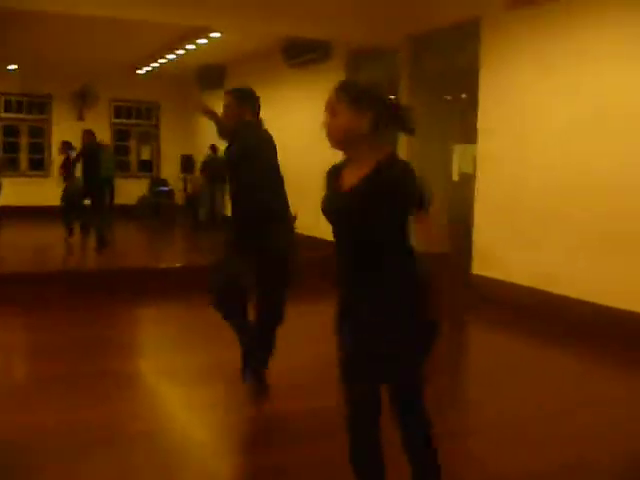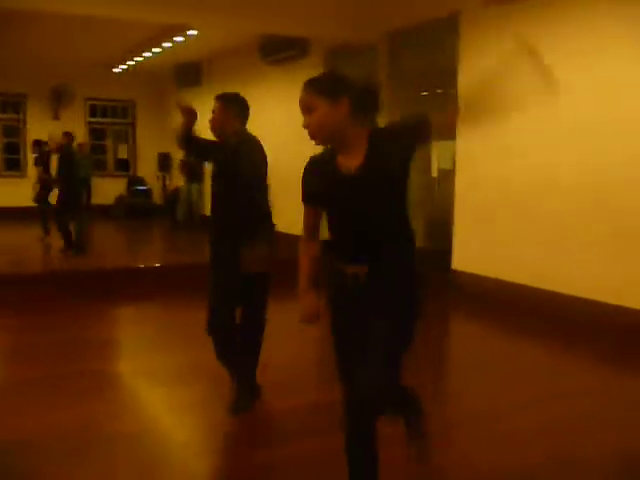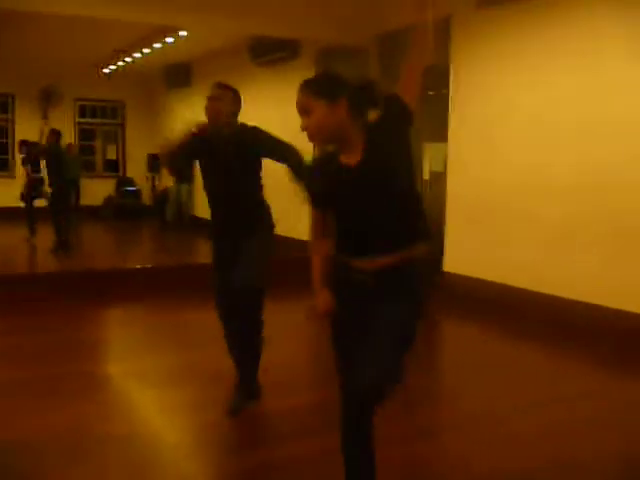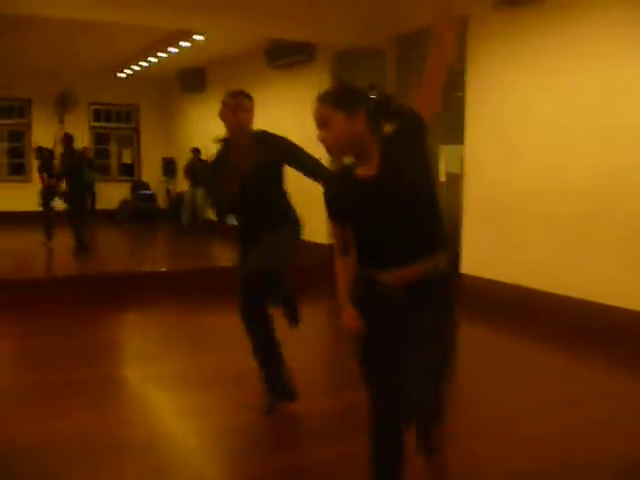
dt=0.1s
person 1, frame 1
left shoulder: (397, 175)
right shoulder: (336, 176)
left hip: (400, 299)
right hip: (356, 299)
left knee: (406, 401)
right knee: (362, 409)
person 1, frame 2
left shoulder: (393, 142)
right shoulder: (317, 172)
right elbow: (309, 236)
right wrist: (306, 290)
left hip: (394, 287)
right hip: (344, 288)
left knee: (372, 392)
right knee: (356, 400)
left ankle: (409, 411)
person 1, frame 3
left shoulder: (390, 129)
right shoulder: (323, 172)
right wrist: (320, 286)
left hip: (401, 282)
right hip: (350, 284)
left knee: (369, 382)
right knee: (352, 398)
left ankle: (389, 374)
person 1, frame 4
left shoulder: (407, 142)
right shoulder: (340, 188)
left elbow: (434, 82)
right elbow: (345, 254)
right wrist: (346, 305)
left hip: (428, 293)
right hip: (375, 298)
left knee: (419, 401)
right knee: (385, 411)
left ankle: (428, 427)
person 2, frame 1
left shoulder: (253, 138)
right shoulder: (247, 139)
right wrist: (218, 121)
left hip: (271, 233)
right hip: (246, 232)
left knee: (270, 310)
right knee: (225, 292)
left ankle: (255, 363)
right ankle: (253, 351)
person 2, frame 2
left shoulder: (247, 149)
right shoulder: (225, 149)
left elbow: (256, 199)
right elbow: (192, 148)
left wrist: (260, 245)
right wrist: (188, 125)
left hip: (253, 241)
right hip: (224, 243)
left knee: (252, 321)
right knee: (219, 322)
left ankle: (246, 383)
right ankle: (244, 381)
person 2, frame 3
left shoulder: (250, 136)
right shoulder: (205, 140)
left elbow: (289, 155)
right elbow: (174, 164)
right wrist: (192, 138)
left hip: (254, 231)
right hip: (225, 235)
left knee: (243, 287)
right knee: (231, 312)
right ankle: (247, 382)
person 2, frame 4
left shoulder: (271, 143)
right shoulder: (219, 163)
left elbow: (311, 166)
right elbow: (223, 209)
right wrist: (238, 170)
left hip: (281, 228)
right hip: (250, 238)
left knee: (258, 271)
right knee: (252, 313)
right ankle: (277, 385)
